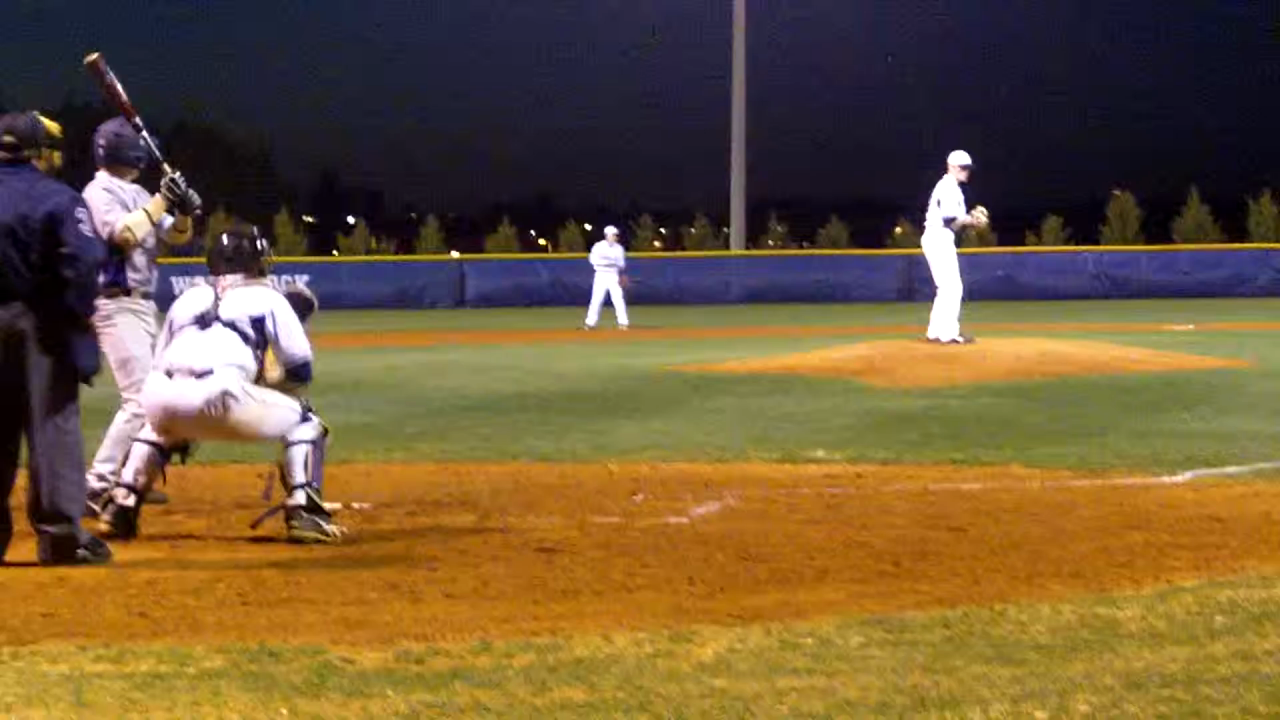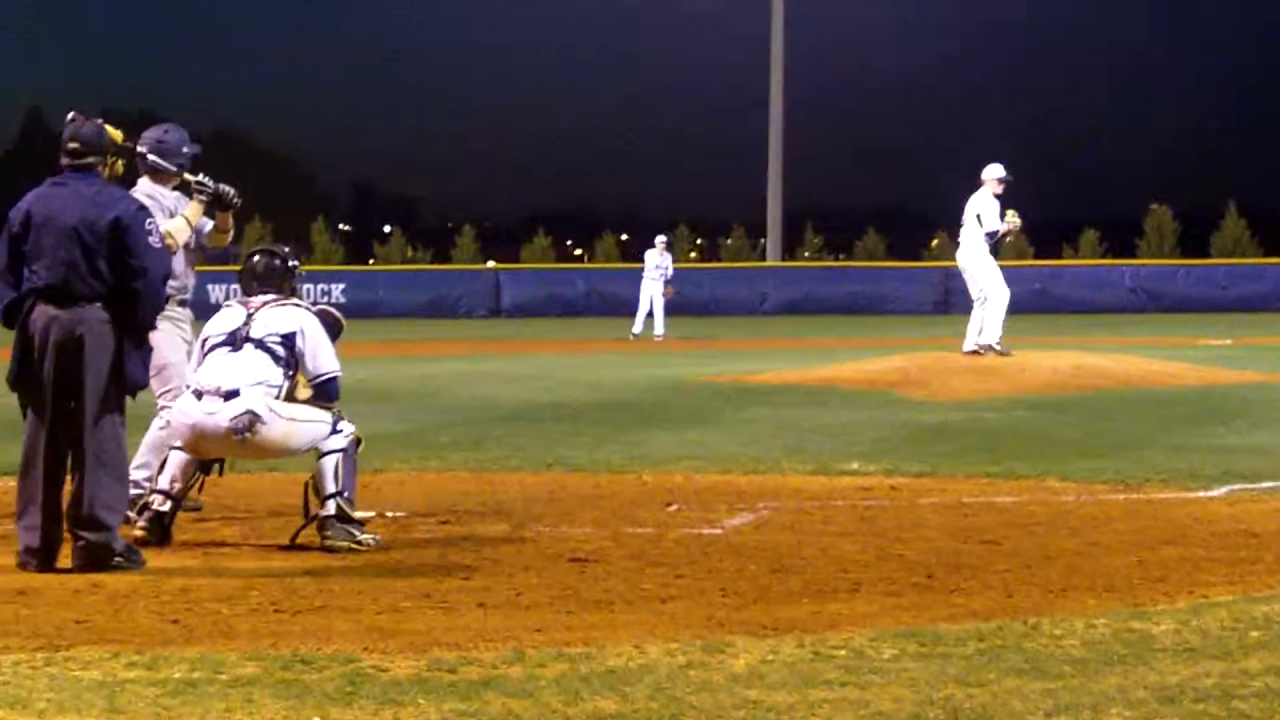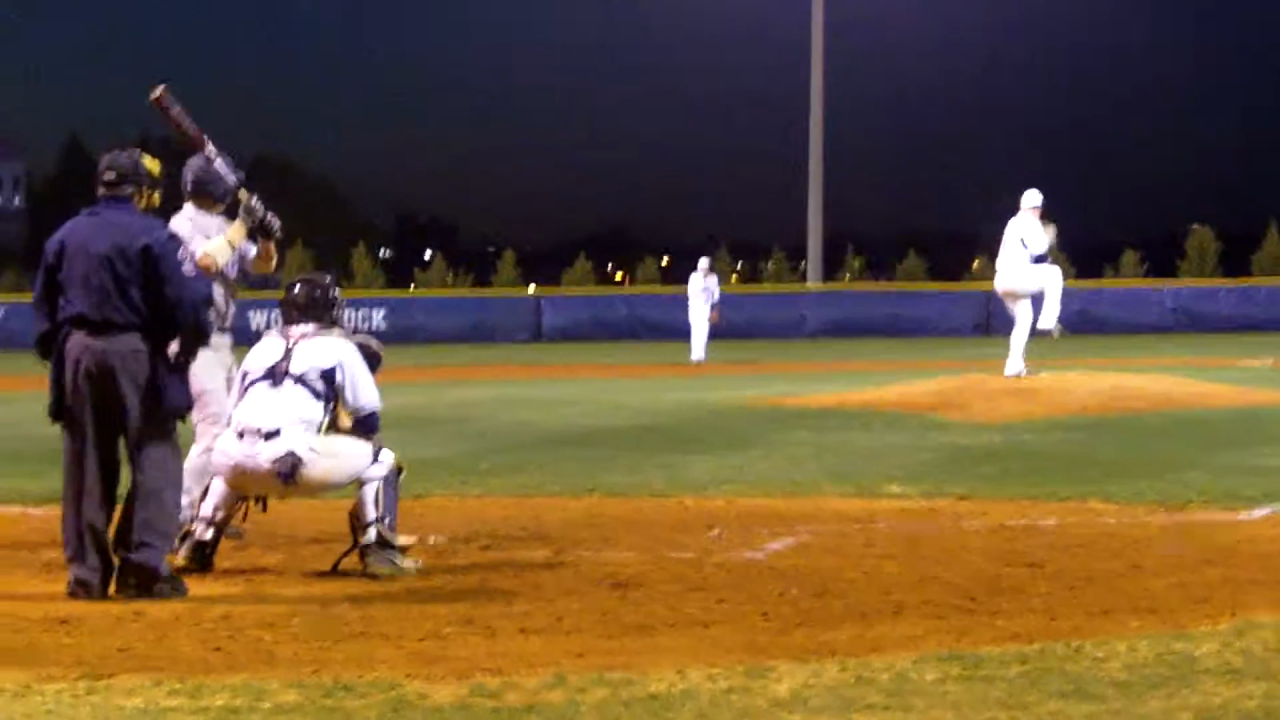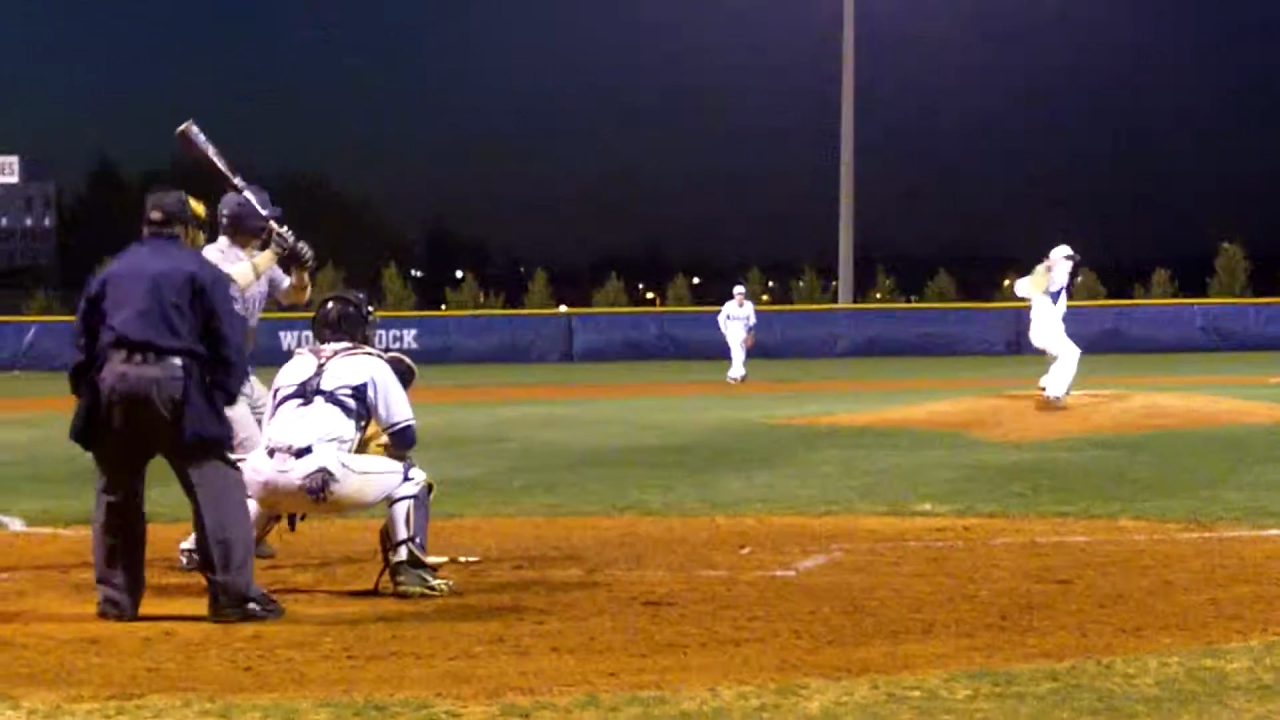
dt=0.4s
person 1, frame 1
right shoulder: (57, 198)
right elbow: (80, 267)
right wrist: (77, 316)
right hip: (42, 321)
right knee: (53, 426)
right ankle: (61, 536)
person 1, frame 2
right shoulder: (122, 207)
right elbow: (148, 276)
right wrist: (139, 327)
left hip: (41, 323)
right hip: (99, 325)
left knee: (43, 434)
right knee: (99, 433)
left ankle: (37, 543)
right ankle: (97, 544)
person 1, frame 3
left shoulder: (64, 235)
right shoulder: (154, 235)
left elbow: (44, 307)
right elbow: (187, 301)
left wrist: (58, 356)
right wrist: (193, 339)
left hip: (77, 354)
right hip: (135, 354)
left knee: (86, 464)
right knee: (154, 460)
left ankle: (87, 573)
right ankle: (142, 566)
person 1, frame 4
left shoulder: (113, 270)
right shoulder: (201, 270)
left elbow: (85, 341)
right elbow: (230, 343)
left wrist: (90, 389)
right wrist: (219, 396)
left hip: (114, 381)
right hip: (174, 381)
left knee: (117, 493)
right knee: (217, 487)
left ankle: (116, 597)
right ankle: (234, 594)
person 2, frame 1
left shoulder: (137, 193)
right shoulder: (98, 193)
left elbow: (177, 235)
right elbow: (128, 235)
left wrist: (184, 210)
right wrist: (162, 198)
left hip: (144, 305)
right hip: (117, 307)
right knee: (140, 397)
right ankle: (96, 488)
person 2, frame 2
left shoulder: (178, 200)
right shoulder: (140, 199)
left elbow: (217, 239)
right elbow: (168, 240)
left wrist: (223, 210)
right wrist: (198, 202)
left hip: (180, 312)
right hip: (156, 315)
right knee: (176, 404)
right ankle: (132, 494)
person 2, frame 3
left shoulder: (223, 226)
right shoulder: (183, 224)
left elbow: (263, 265)
right elbow: (208, 261)
left wrist: (266, 237)
right wrist: (242, 226)
left hip: (219, 340)
left knee: (228, 429)
right knee: (215, 432)
right ankle: (172, 521)
person 2, frame 4
left shoulder: (264, 259)
right shoulder: (215, 255)
left elbow: (297, 296)
right elbow: (232, 280)
left wrist: (300, 266)
right wrist: (269, 254)
right knee: (250, 457)
right ankle: (200, 547)
person 3, frame 1
left shoulder: (188, 296)
right shoulder: (267, 296)
right elbow: (301, 372)
right wrist: (275, 386)
left hip: (161, 396)
right hip: (215, 397)
left knee: (159, 427)
right knee: (303, 422)
left ankle: (120, 509)
right ankle: (304, 513)
person 3, frame 2
left shoulder: (221, 315)
right shoulder: (299, 314)
right elbow: (328, 391)
left hip: (190, 417)
right hip: (246, 418)
right knee: (337, 430)
left ankle: (154, 516)
right ankle: (337, 522)
person 3, frame 3
left shoulder: (261, 346)
right shoulder: (340, 346)
right elbow: (368, 424)
right wrist: (343, 430)
left hip: (235, 457)
right hip: (288, 457)
right knee: (378, 460)
left ankle: (197, 545)
right ankle: (378, 549)
person 3, frame 4
left shoulder: (291, 364)
right shoulder: (371, 363)
right elbow: (405, 439)
left hip: (266, 474)
right hip: (319, 474)
right knee: (409, 477)
right ankle: (409, 571)
person 4, frame 1
left shoulder: (947, 187)
right shoulder: (949, 187)
right elbow: (949, 220)
left wrist: (969, 219)
right wrist: (969, 220)
left hip: (939, 240)
right hip: (939, 240)
left knee: (946, 288)
right knee: (952, 286)
left ankle: (936, 332)
right ankle: (949, 333)
person 4, frame 2
left shoulder: (976, 199)
right shoulder: (989, 201)
right elbow: (992, 234)
left wrist: (1004, 226)
right wrist: (1008, 227)
left hip: (965, 253)
right hip: (975, 252)
left knee: (982, 299)
right knee: (999, 293)
left ankle: (972, 344)
right ankle: (989, 340)
person 4, frame 3
left shoulder: (1013, 223)
right shoulder: (1032, 224)
right elbow: (1040, 257)
left wrist: (1044, 238)
right wrist: (1047, 240)
left hip: (1001, 280)
right hip: (1018, 273)
left knee: (1024, 320)
right knee: (1054, 276)
left ankle: (1014, 367)
right ankle: (1047, 323)
person 4, frame 4
left shoulder: (1059, 273)
right shoulder: (1056, 277)
left hip: (1055, 331)
right hip: (1043, 332)
right knee: (1071, 353)
left ankle: (1048, 383)
right ankle: (1054, 394)
